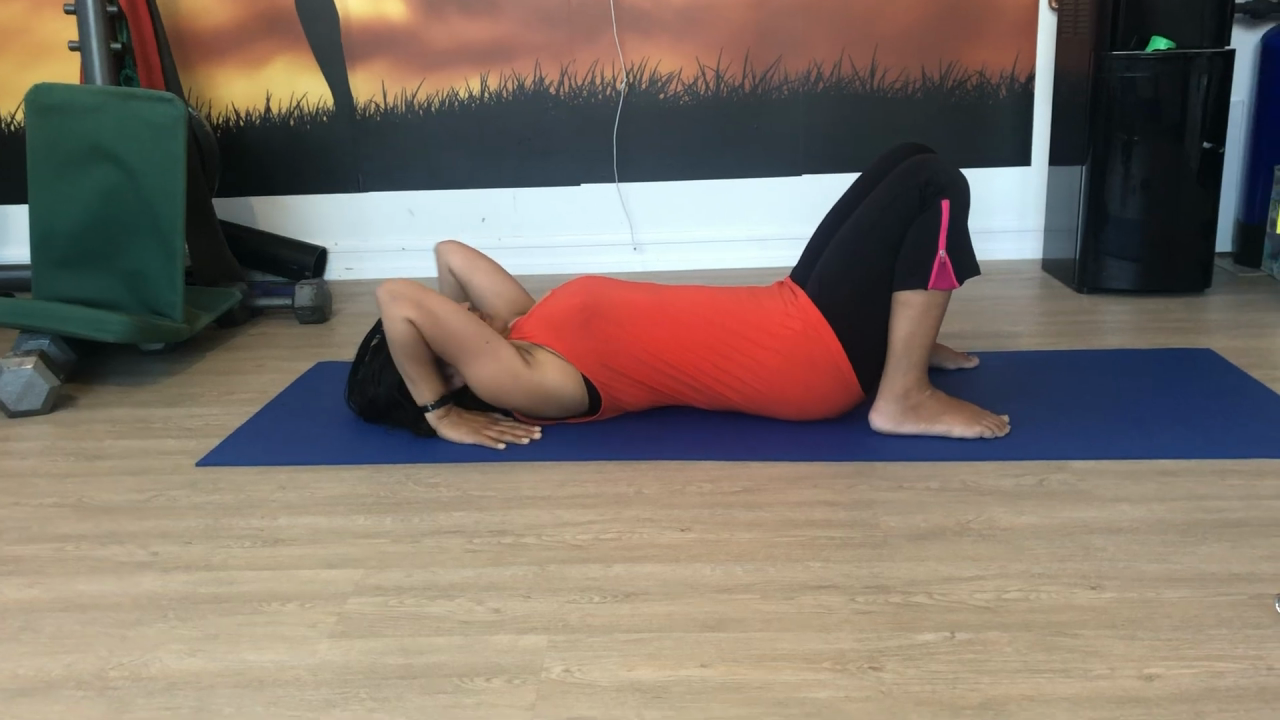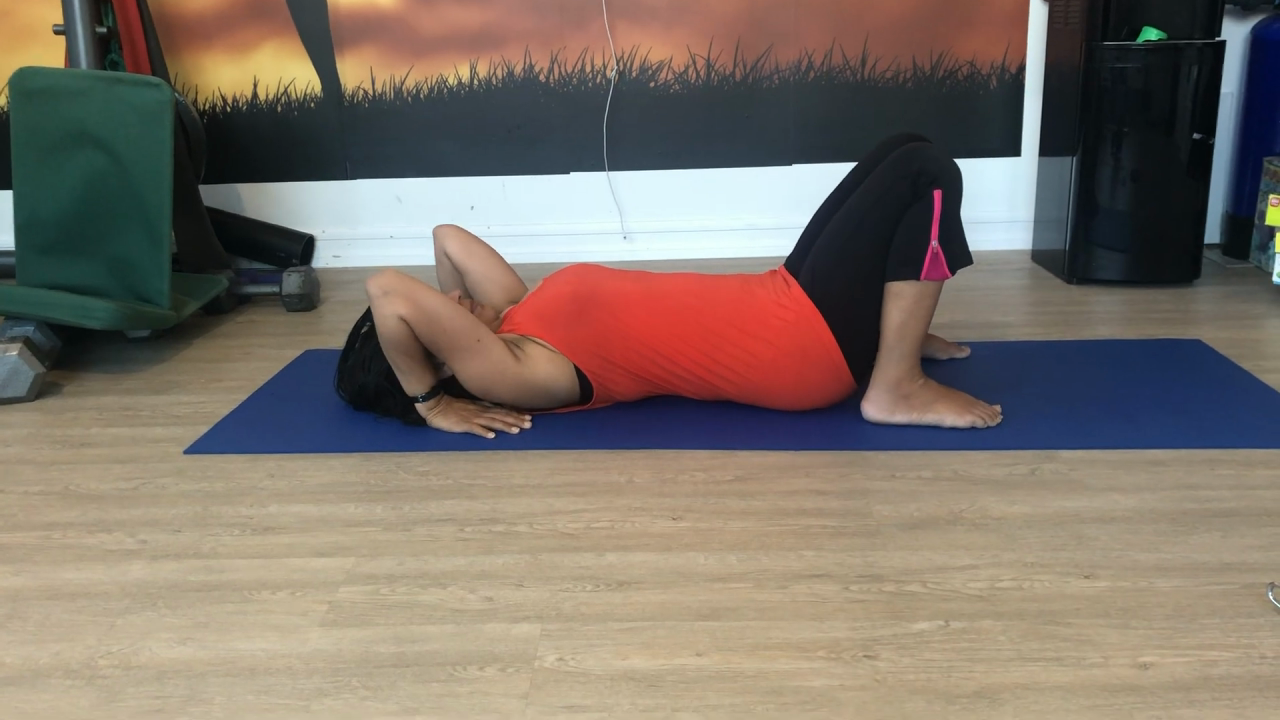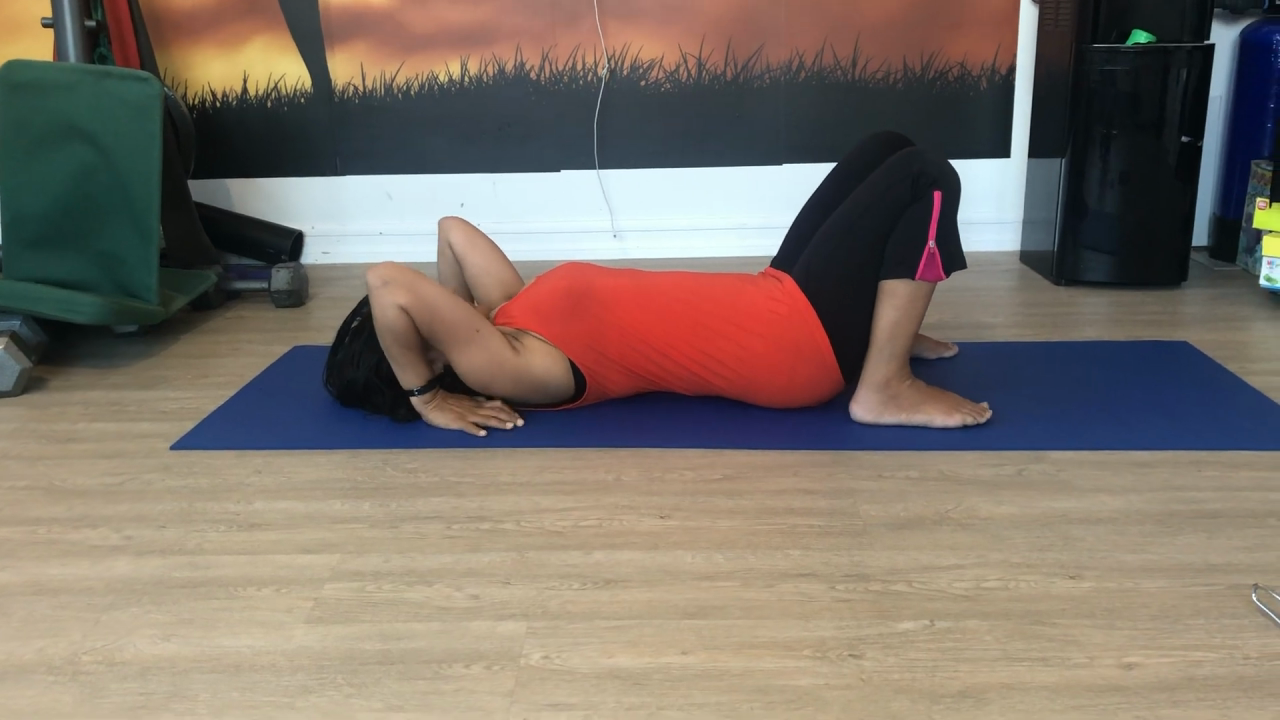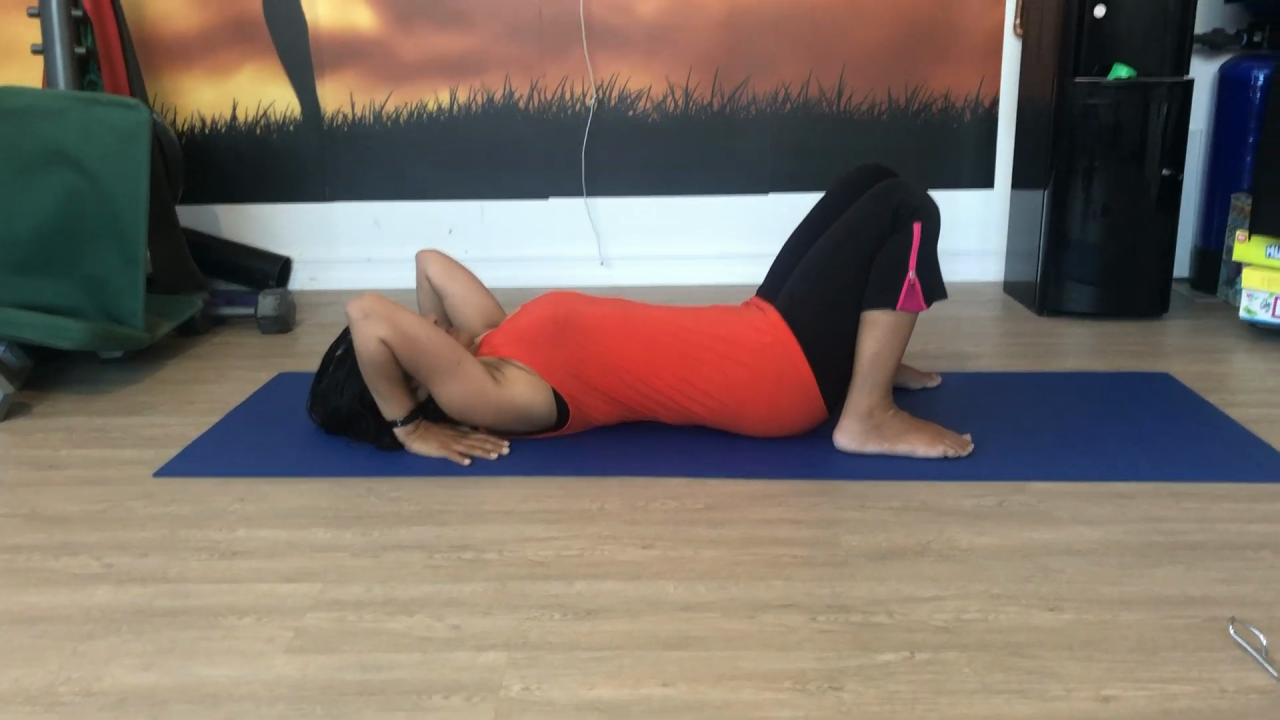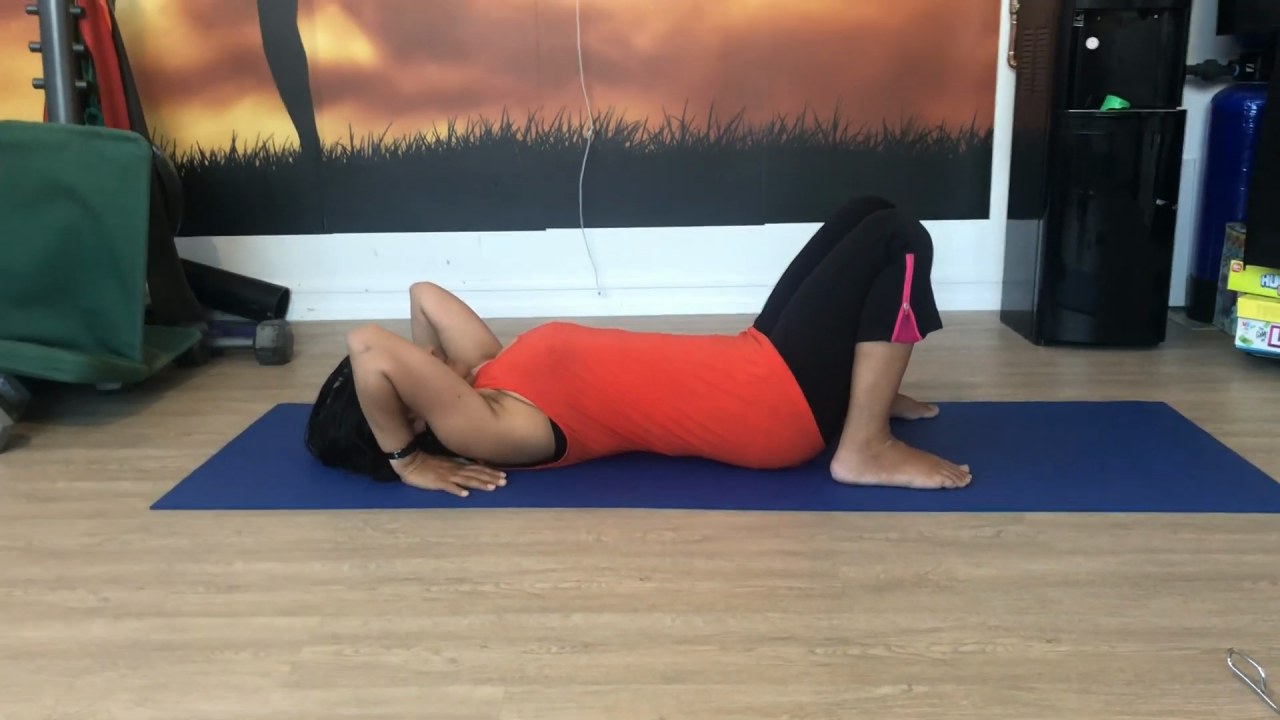
dt=0.5s
person 1, frame 1
left shoulder: (519, 333)
right shoulder: (518, 383)
left elbow: (451, 252)
right wrist: (442, 415)
left hip: (792, 314)
right hip: (813, 362)
left knee: (909, 162)
right knee: (934, 185)
left ankle: (906, 339)
right ankle: (904, 398)
person 1, frame 2
left shoulder: (510, 321)
right shoulder: (511, 374)
left elbow: (449, 236)
right wrist: (432, 406)
left hip: (787, 303)
right hip: (804, 350)
left knee: (906, 152)
right knee: (928, 173)
left ankle: (897, 328)
right ankle: (898, 387)
person 1, frame 3
left shoulder: (505, 317)
right shoulder: (505, 370)
left elbow: (455, 229)
right wrist: (429, 399)
left hip: (775, 301)
right hip: (797, 348)
left knee: (889, 150)
right knee: (926, 177)
left ankle: (887, 327)
right ankle: (887, 390)
person 1, frame 4
left shoulder: (488, 345)
right shoulder: (488, 397)
left elbow: (432, 262)
right wrist: (410, 429)
left hip: (761, 335)
right hip: (778, 378)
left knee: (873, 184)
right knee: (906, 209)
left ankle: (869, 358)
right ankle: (869, 418)
person 1, frame 5
left shoulder: (485, 375)
right shoulder: (485, 428)
left elbow: (424, 293)
right wrist: (408, 461)
left hip: (755, 365)
right hip: (773, 409)
left knee: (868, 214)
right knee: (897, 239)
left ankle: (866, 390)
right ankle: (866, 449)
